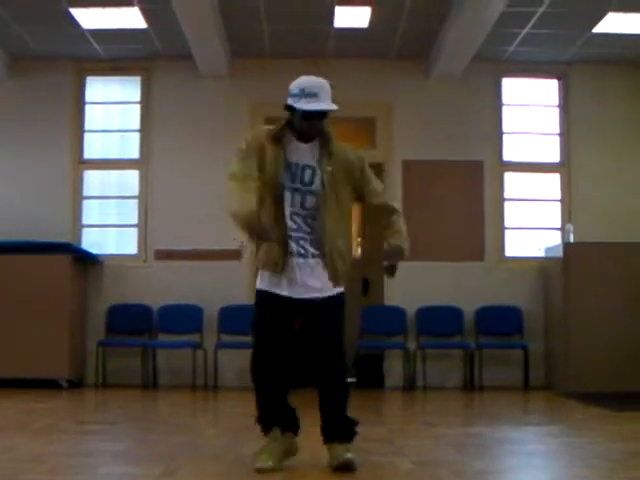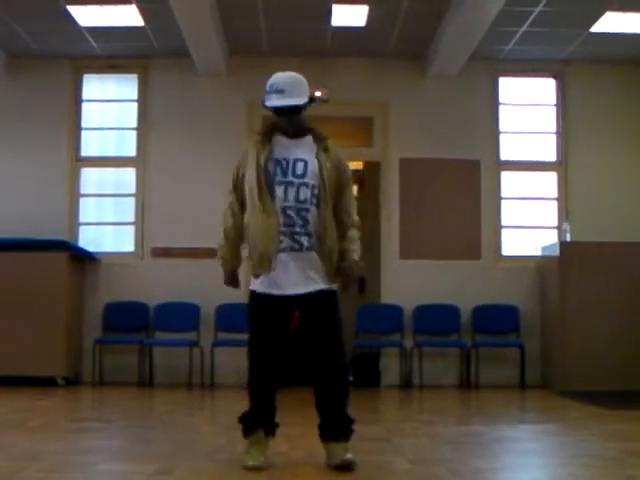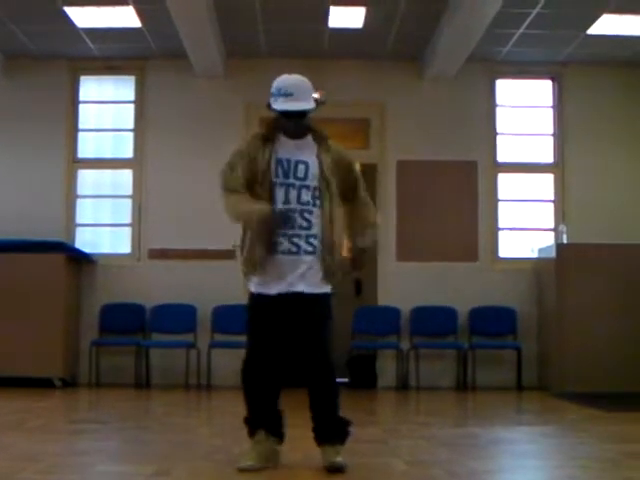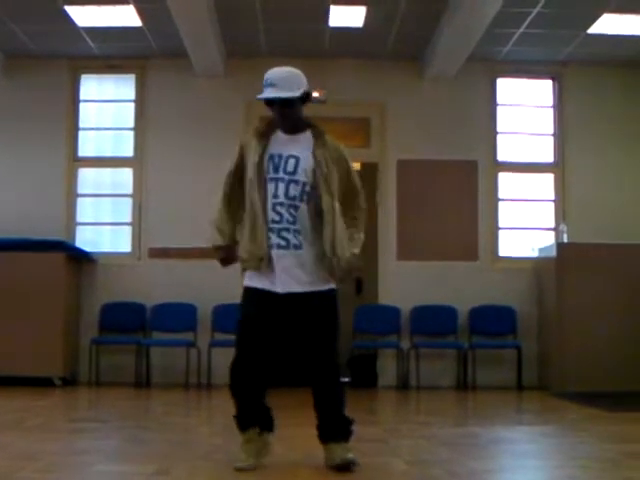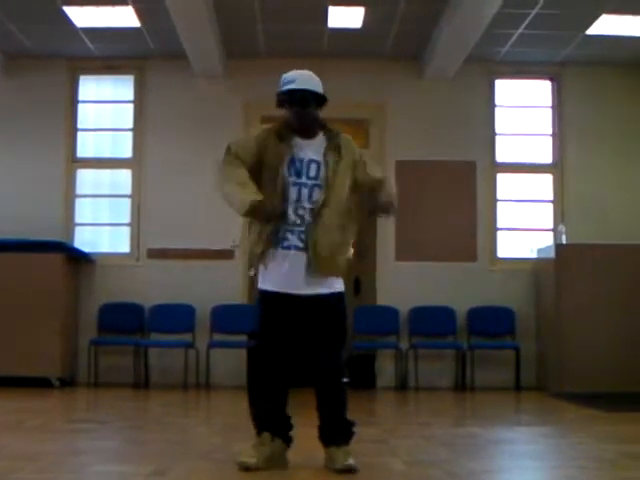
dt=0.3s
person 1, frame 1
left shoulder: (342, 158)
right shoulder: (264, 144)
left elbow: (379, 198)
right elbow: (241, 182)
left wrist: (396, 242)
right wrist: (253, 217)
left hip: (325, 281)
right hip: (274, 280)
left knee: (331, 363)
right knee: (267, 361)
left ankle: (338, 442)
right ankle: (279, 435)
person 1, frame 2
left shoulder: (330, 157)
right shoulder: (254, 153)
left elbow: (346, 215)
right elbow: (236, 212)
left wrist: (350, 257)
right wrist: (228, 261)
left hip: (319, 277)
right hip: (269, 279)
left knee: (330, 362)
right knee: (263, 363)
left ankle: (336, 440)
right ankle: (258, 438)
person 1, frame 3
left shoulder: (331, 155)
right shoulder: (255, 148)
left elbow: (357, 201)
right elbow: (232, 188)
left wrist: (362, 242)
right wrist: (259, 215)
left hip: (315, 278)
right hip: (267, 277)
left knee: (319, 363)
right knee: (260, 365)
left ankle: (331, 442)
right ankle: (264, 440)
person 1, frame 4
left shoulder: (329, 151)
right shoulder: (253, 145)
left elbow: (353, 205)
right elbow: (233, 195)
left wrist: (348, 251)
right wrist: (227, 239)
left hip: (315, 277)
right hip: (263, 274)
left knee: (323, 364)
right knee: (247, 360)
left ankle: (336, 441)
right ankle: (255, 435)
person 1, frame 5
left shoulder: (344, 149)
right shoulder: (266, 140)
left elbow: (378, 185)
right elbow: (231, 167)
left wrist: (379, 199)
right wrist: (254, 202)
left hip: (323, 280)
right hip: (274, 277)
left knee: (328, 367)
right knee: (265, 365)
left ankle: (336, 443)
right ankle: (269, 440)
